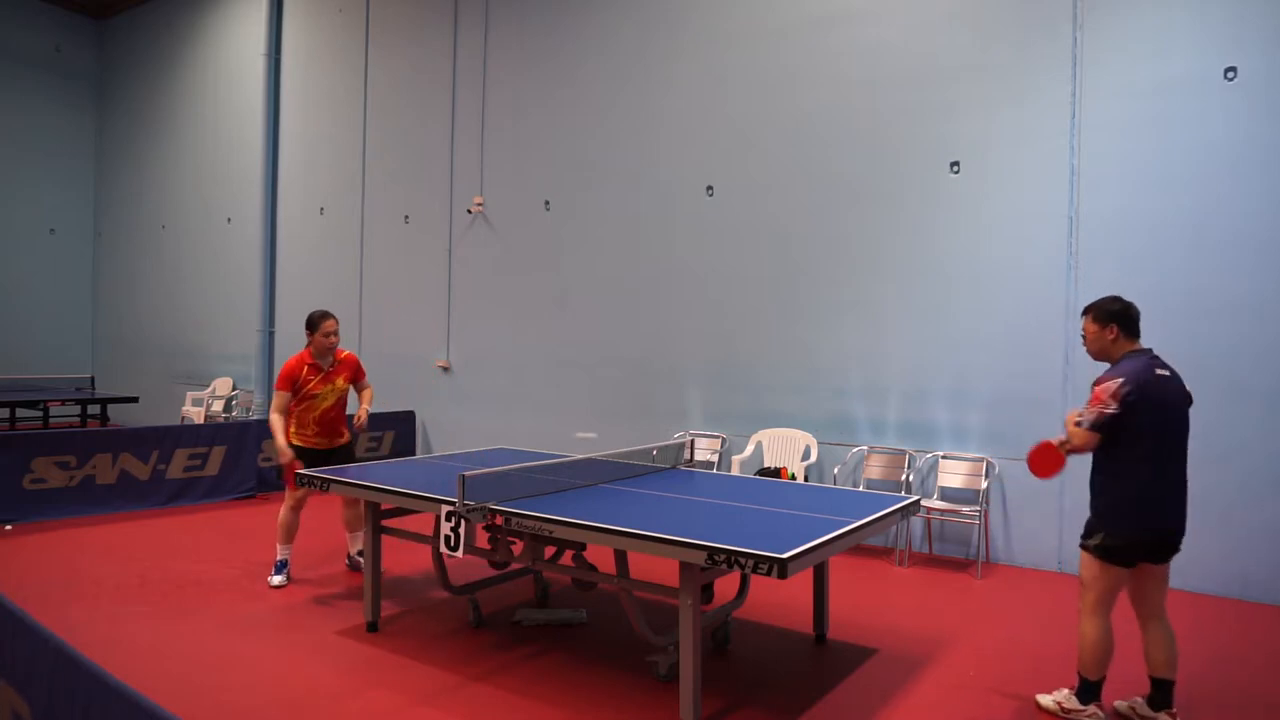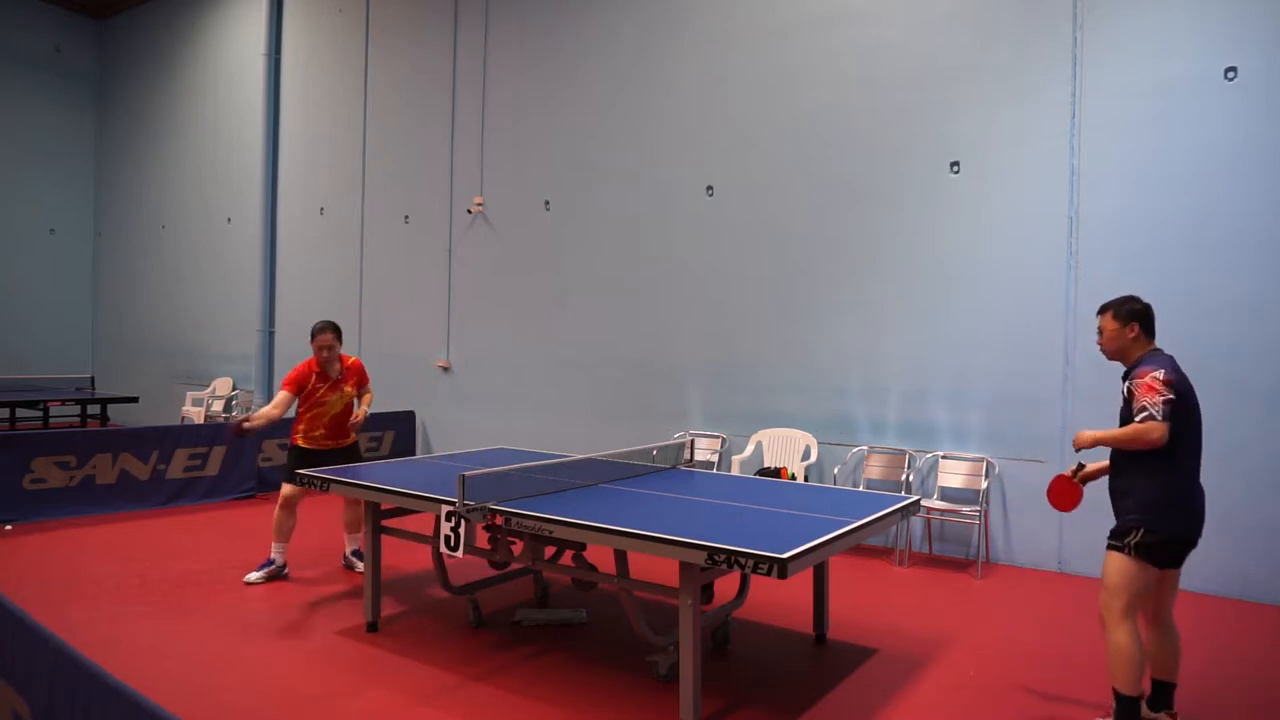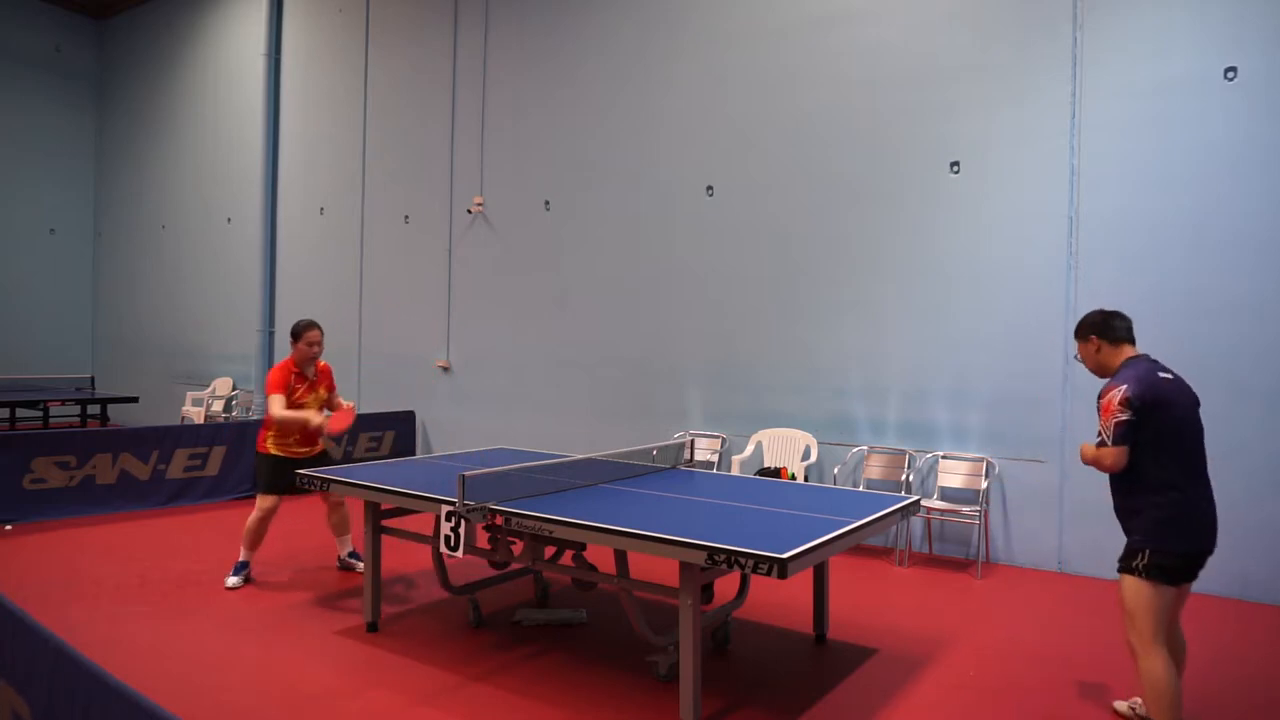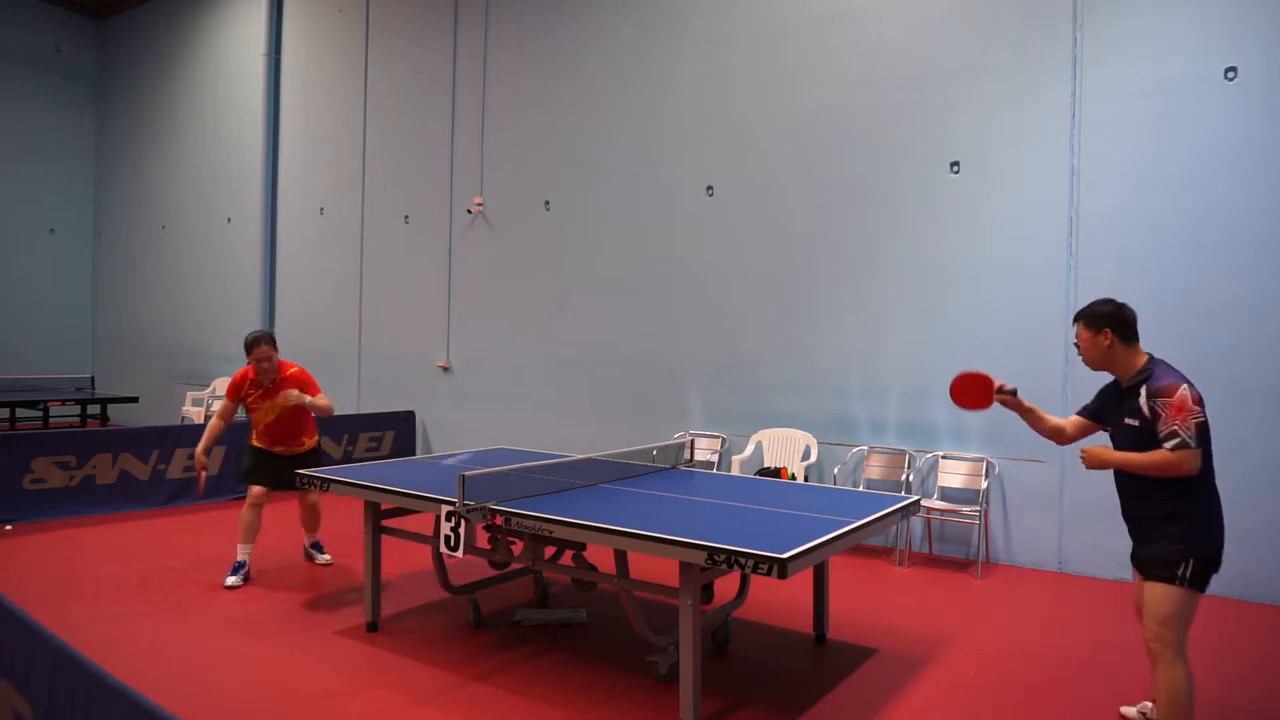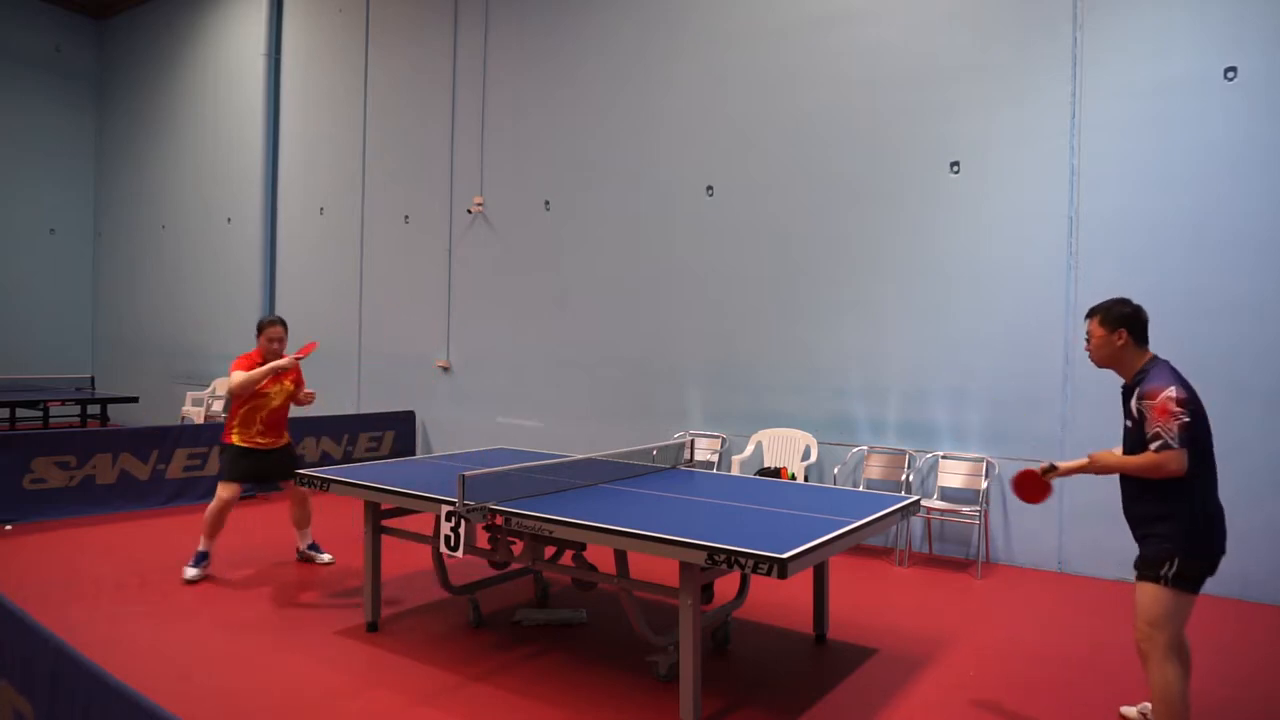
dt=0.4s
person 1, frame 1
left shoulder: (1116, 381)
right shoulder: (1168, 376)
left elbow: (1084, 441)
left wrist: (1072, 426)
right wrist: (1083, 433)
left hip: (1122, 518)
right hip: (1164, 516)
left knee: (1093, 609)
right knee: (1151, 612)
person 1, frame 2
left shoulder: (1150, 374)
right shoulder: (1165, 372)
left elbow: (1153, 435)
left wrist: (1094, 437)
right wrist: (1096, 469)
left hip: (1151, 517)
right hip: (1177, 515)
left knee: (1115, 613)
right knee: (1156, 615)
person 1, frame 3
left shoulder: (1120, 390)
right shoulder: (1168, 381)
left elbow: (1112, 459)
left wrist: (1093, 454)
right wrist: (1108, 448)
left hip: (1159, 533)
right hip: (1194, 525)
left knee: (1145, 640)
right knee: (1167, 628)
person 1, frame 4
left shoulder: (1168, 388)
right shoulder: (1116, 392)
left elbow: (1187, 461)
right elbow: (1067, 429)
left wrist: (1112, 458)
right wrist: (1020, 408)
left hip: (1183, 537)
right hip: (1152, 533)
left knee: (1163, 644)
right knee: (1153, 625)
person 1, frame 5
left shoulder: (1160, 390)
right shoulder: (1150, 380)
left elbow: (1172, 463)
right elbow: (1143, 454)
left wrist: (1109, 462)
right wrist: (1088, 464)
left hip: (1181, 537)
right hip: (1178, 531)
left knee: (1152, 644)
right knee: (1165, 630)
person 2, frame 1
left shoulder: (349, 361)
right shoulder: (293, 367)
left elbow: (365, 388)
right elbow: (277, 412)
left wrist: (365, 408)
right wrist: (281, 443)
left hip: (338, 443)
right hip: (301, 444)
left knee: (352, 496)
right knee: (294, 500)
left ankle: (356, 554)
right ankle: (282, 563)
person 2, frame 2
left shoulder: (355, 366)
right shoulder: (301, 373)
left elbow: (367, 392)
right elbow: (277, 407)
left wrist: (363, 410)
right wrist: (260, 417)
left hip: (344, 444)
right hip: (307, 446)
left knee: (353, 496)
right knee: (287, 498)
left ankle: (352, 553)
right ankle: (277, 562)
person 2, frame 3
left shoulder: (324, 370)
right shoulder: (279, 375)
left elbow: (332, 403)
right elbow: (276, 415)
left wrist: (342, 406)
right wrist: (308, 417)
left hip: (313, 451)
right hip: (275, 453)
left knee: (336, 499)
right knee: (265, 509)
left ankle: (346, 555)
right ankle: (243, 565)
person 2, frame 4
left shoulder: (297, 375)
right shoulder: (241, 381)
left elbow: (327, 410)
right elbow: (222, 417)
left wrist: (305, 400)
right wrist: (203, 446)
left hip: (304, 448)
right hip: (265, 448)
left knee: (310, 500)
right knee: (254, 498)
left ankle: (312, 545)
right ankle: (242, 564)
person 2, frame 5
left shoulder: (291, 366)
right shoulder: (244, 362)
left elbow: (296, 399)
right elbow: (236, 386)
left wrist: (306, 397)
right wrist: (274, 366)
left hip: (277, 444)
right hip: (240, 443)
left knee: (299, 493)
right knee: (224, 499)
left ankle: (306, 547)
right ankle: (202, 555)
